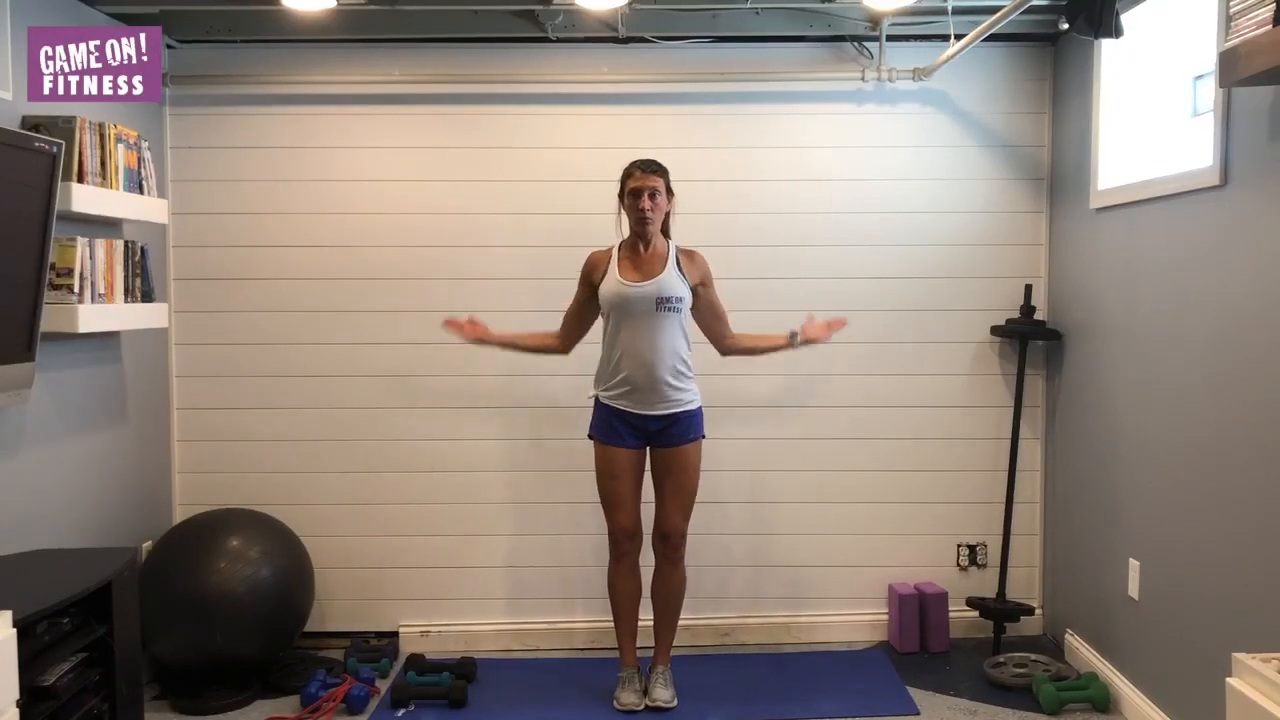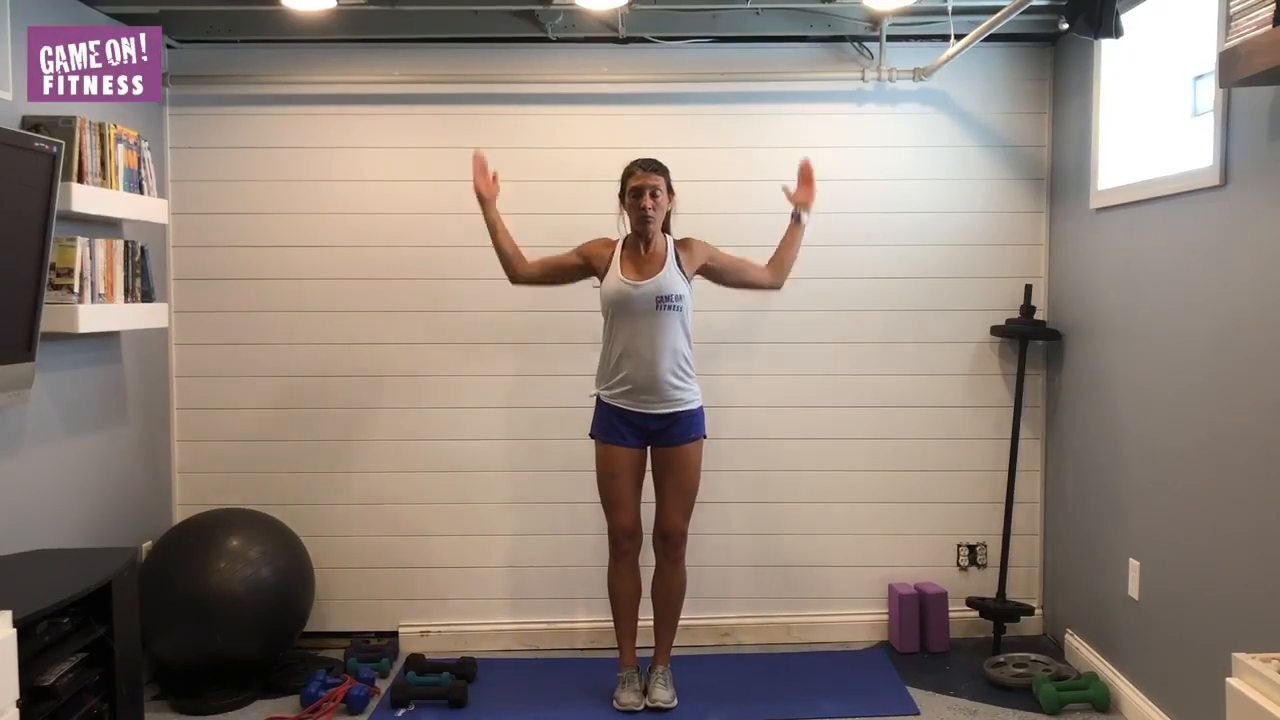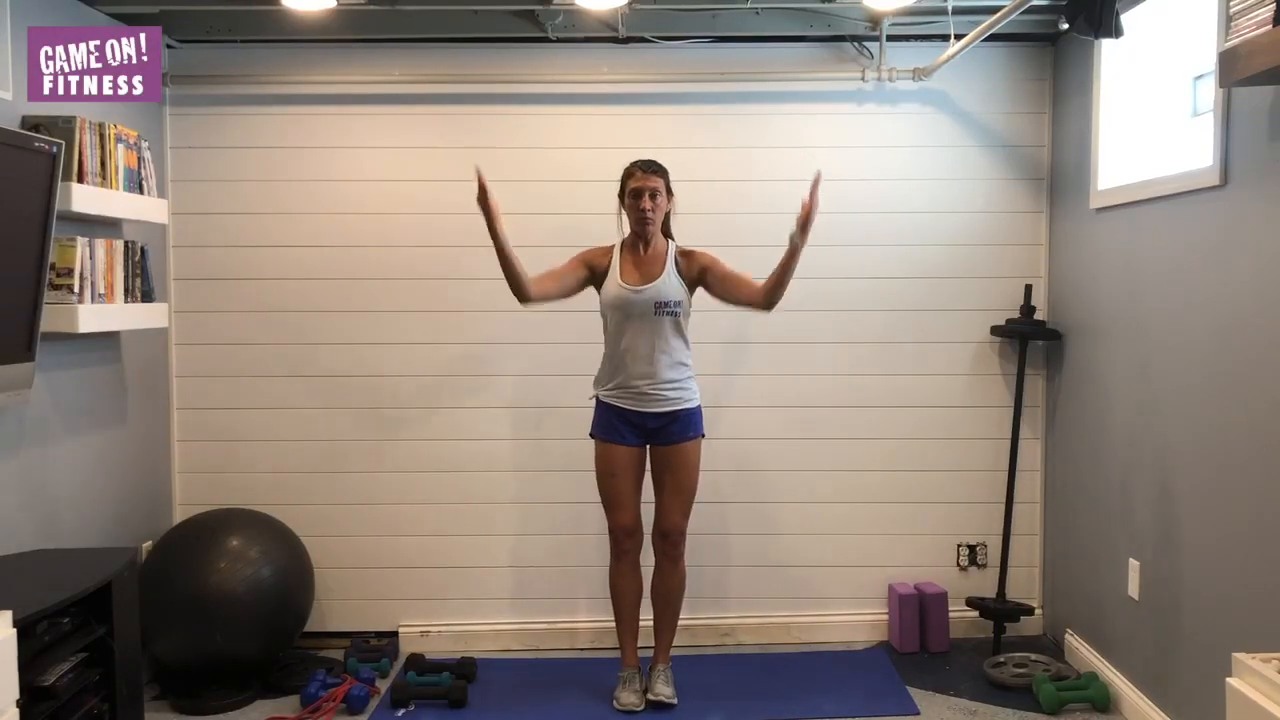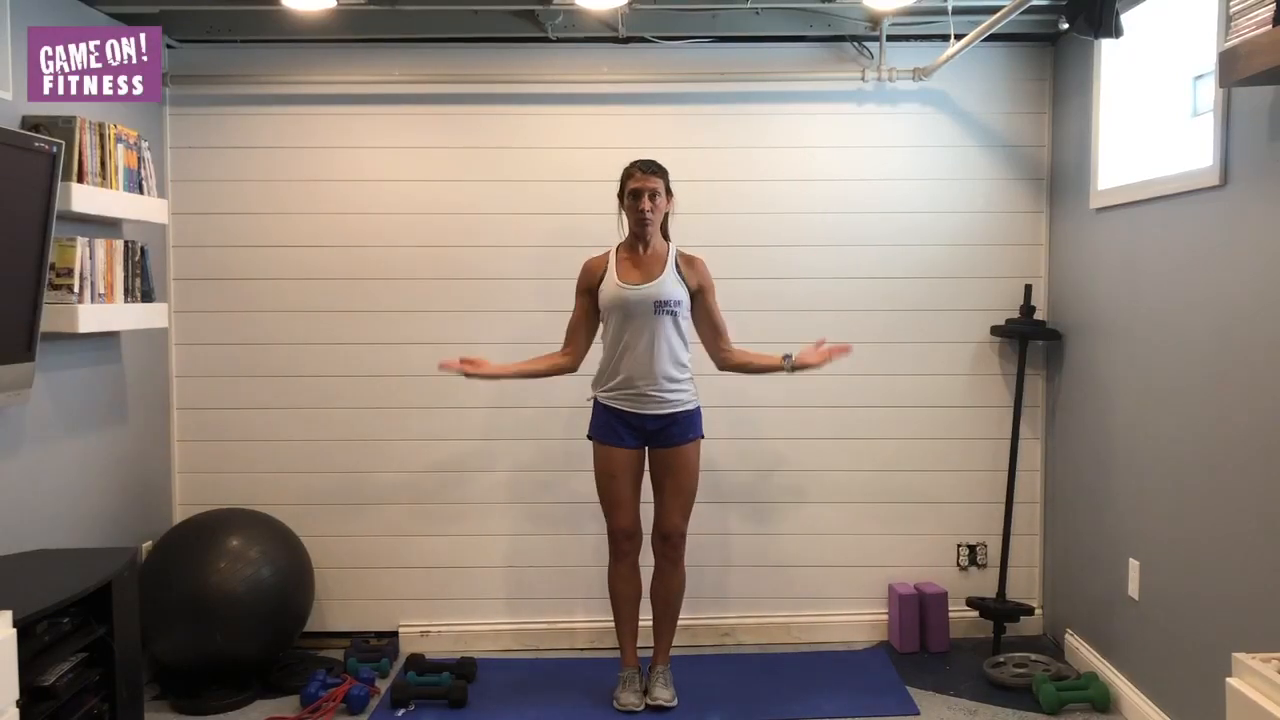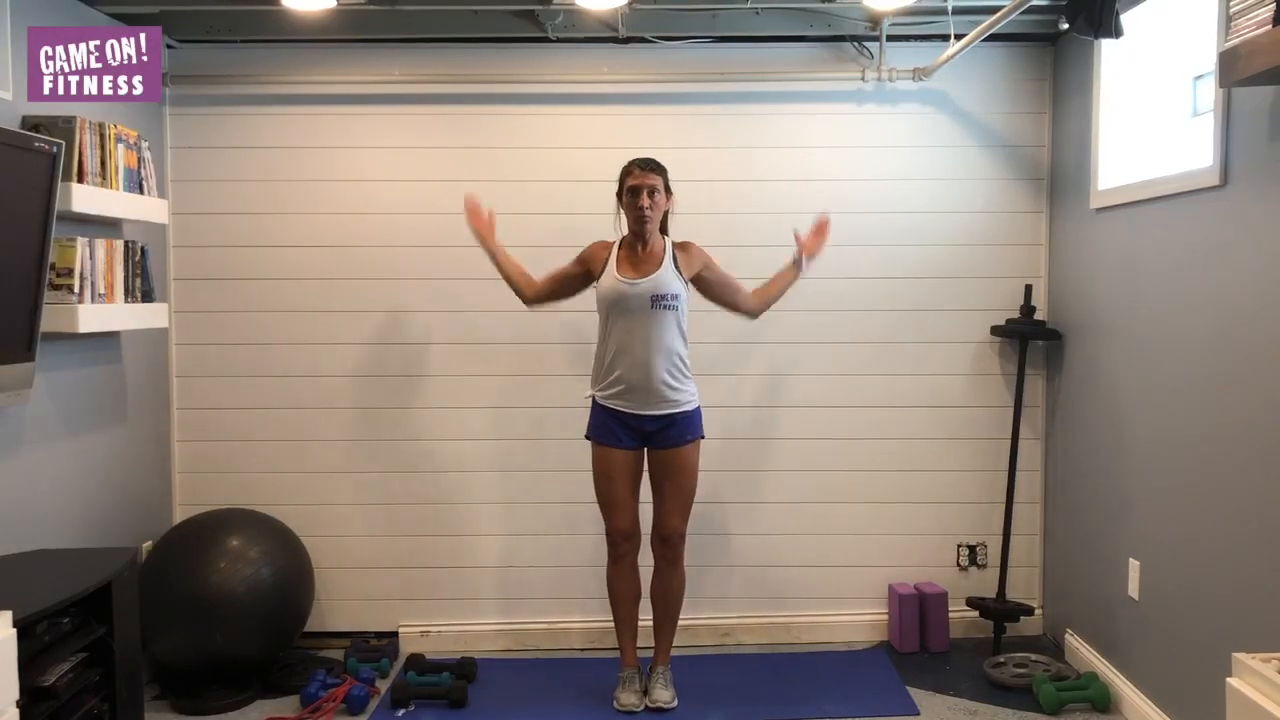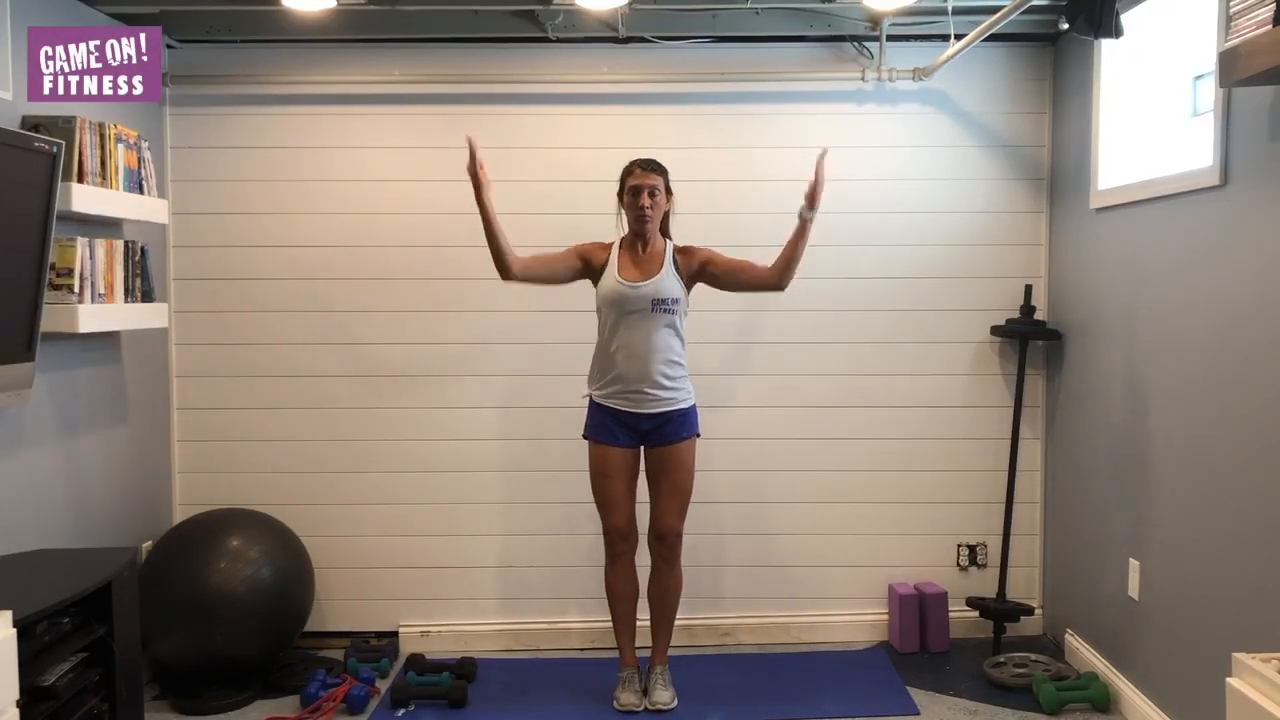
dt=0.3s
person 1, frame 1
left shoulder: (691, 264)
right shoulder: (599, 264)
left elbow: (726, 341)
right elbow: (562, 340)
left wrist: (796, 338)
right wrist: (492, 336)
left hip: (678, 415)
right hip: (617, 415)
left knee: (671, 541)
right knee: (623, 540)
left ankle: (662, 666)
right ankle: (628, 668)
person 1, frame 2
left shoulder: (691, 255)
right shoulder: (600, 255)
left elbow: (772, 277)
right elbow: (521, 271)
left wrist: (799, 214)
right wrist: (490, 207)
left hip: (679, 415)
right hip: (618, 415)
left knee: (671, 541)
right knee: (624, 541)
left ankle: (662, 666)
right ankle: (628, 668)
person 1, frame 3
left shoulder: (692, 262)
right shoulder: (599, 261)
left elbow: (766, 297)
right elbow: (527, 291)
left wrist: (800, 234)
right wrist: (493, 221)
left hip: (678, 413)
right hip: (617, 414)
left knee: (670, 538)
right knee: (624, 538)
left ankle: (662, 664)
right ankle: (628, 666)
person 1, frame 4
left shoulder: (690, 268)
right shoulder: (598, 269)
left elbow: (724, 354)
right elbow: (568, 357)
left wrist: (791, 359)
right wrist: (497, 369)
left hip: (677, 416)
right hip: (616, 416)
left knee: (670, 540)
right knee: (623, 540)
left ankle: (662, 665)
right ankle: (628, 667)
person 1, frame 5
left shoulder: (688, 257)
right shoulder: (598, 256)
left elbow: (750, 304)
right elbow: (534, 293)
left wrist: (800, 260)
right wrist: (491, 244)
left hip: (676, 415)
right hip: (614, 415)
left knee: (670, 541)
right knee: (621, 540)
left ankle: (662, 666)
right ankle: (628, 667)
person 1, frame 6
left shoulder: (689, 260)
right shoulder: (595, 256)
left elbow: (774, 278)
right elbow: (514, 270)
left wrist: (806, 213)
right wrist: (484, 197)
left hip: (672, 413)
right hip: (611, 414)
left knee: (667, 539)
right knee: (619, 538)
left ankle: (660, 666)
right ankle: (627, 667)
